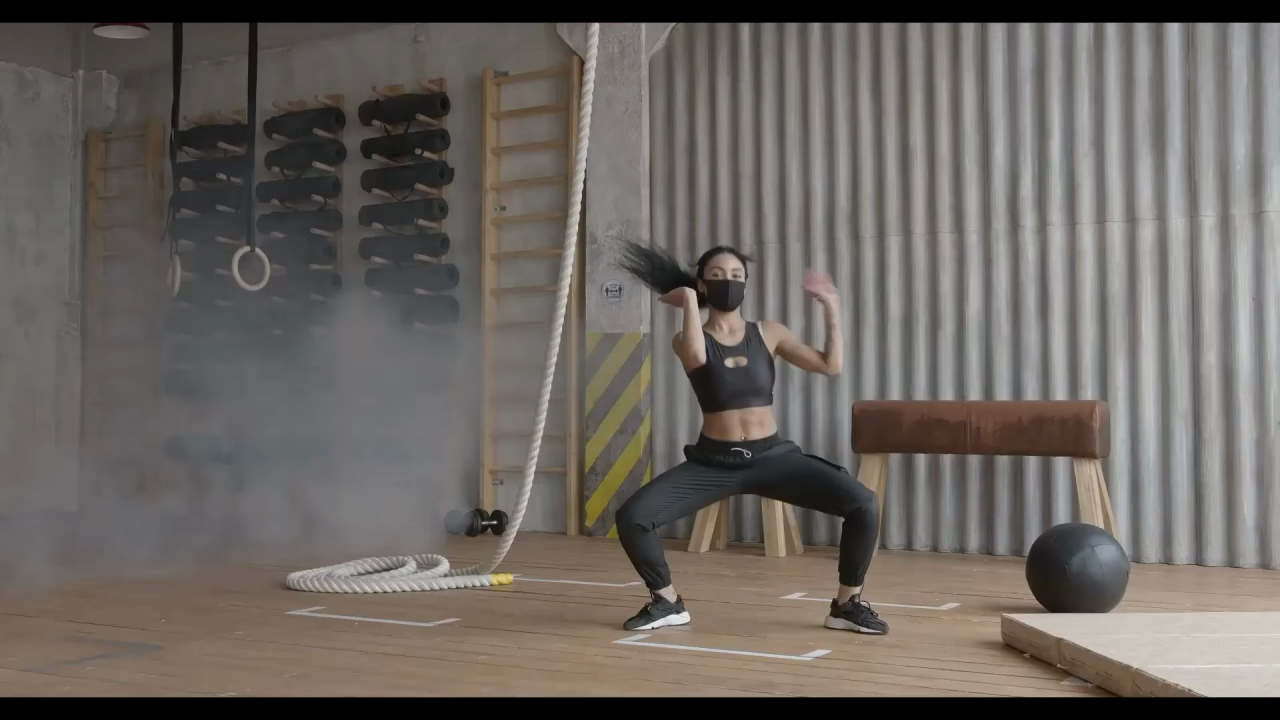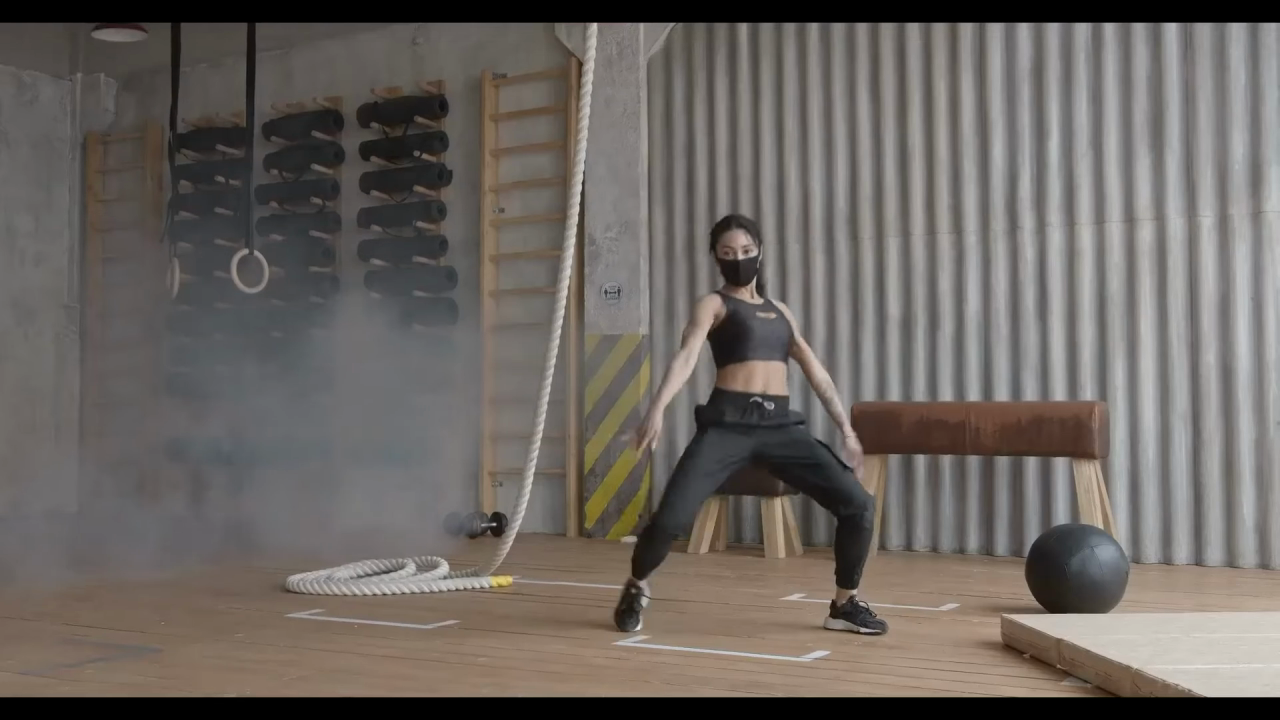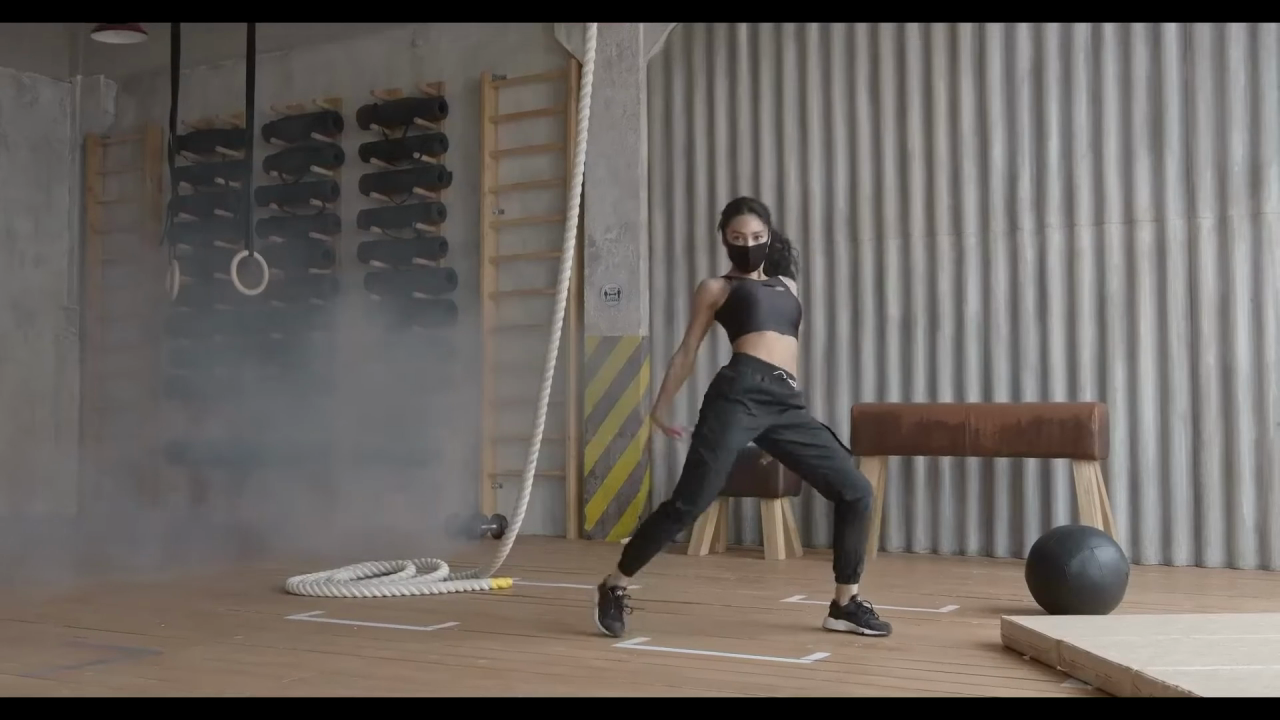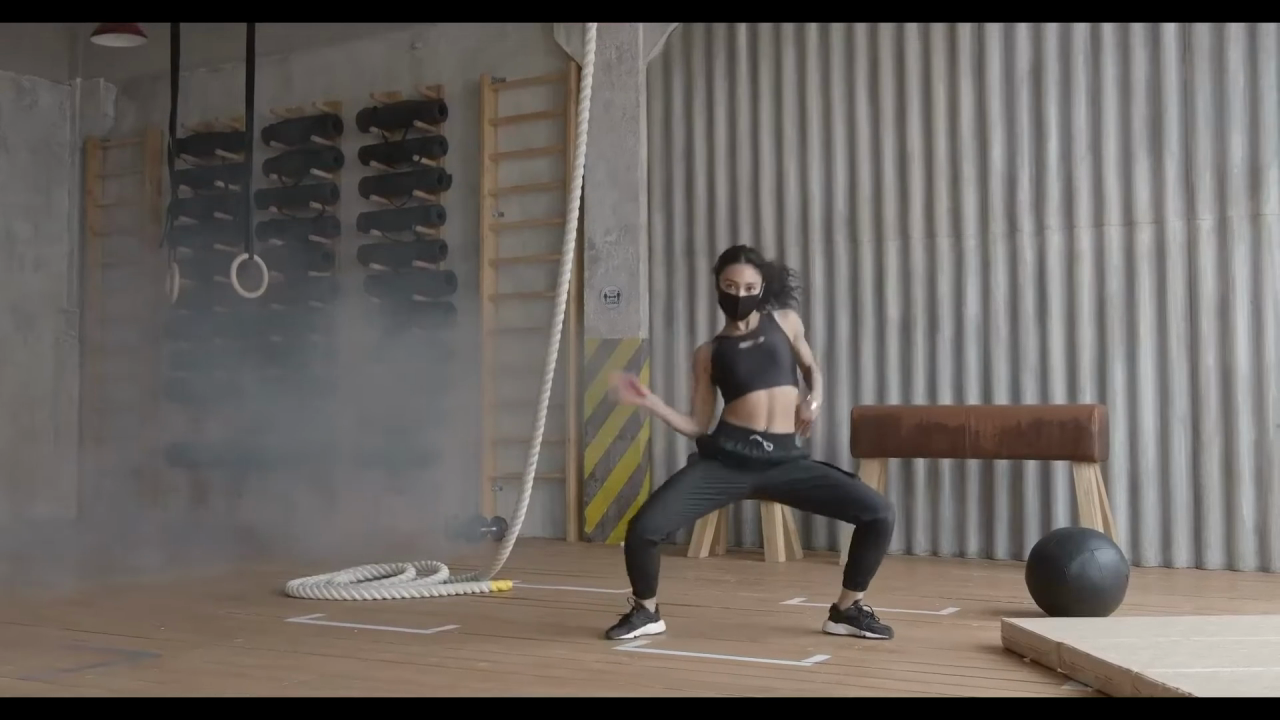
dt=0.4s
person 1, frame 1
left shoulder: (768, 333)
right shoulder: (686, 338)
left elbow: (830, 366)
right elbow: (699, 358)
left wrist: (832, 309)
right wrist: (689, 304)
left hip: (771, 457)
right hip: (713, 461)
left knee: (863, 504)
right knee: (631, 517)
left ankle: (846, 604)
right ankle: (668, 602)
person 1, frame 2
left shoulder: (783, 311)
right shoulder: (713, 305)
left elbow: (816, 373)
right elbow: (685, 358)
left wrist: (846, 429)
right wrist: (655, 411)
left hip: (781, 425)
right hip: (728, 423)
left knee: (857, 504)
right knee: (670, 517)
left ankle: (845, 604)
right ankle: (636, 587)
person 1, frame 3
left shoulder: (787, 285)
right shoulder: (716, 288)
right elbow: (688, 349)
right wrist: (661, 406)
left hip: (787, 405)
right hip: (740, 395)
left knee: (856, 492)
right knee: (690, 500)
left ankle: (845, 604)
right ankle: (616, 587)
person 1, frame 4
left shoulder: (784, 320)
right shoulder: (708, 352)
left elbow: (811, 368)
right elbow: (698, 426)
left wrist: (813, 398)
right wrist: (648, 401)
left hip: (785, 461)
right hip: (725, 460)
left knee: (880, 513)
right knee: (644, 528)
left ankle: (846, 609)
right ankle: (647, 610)
